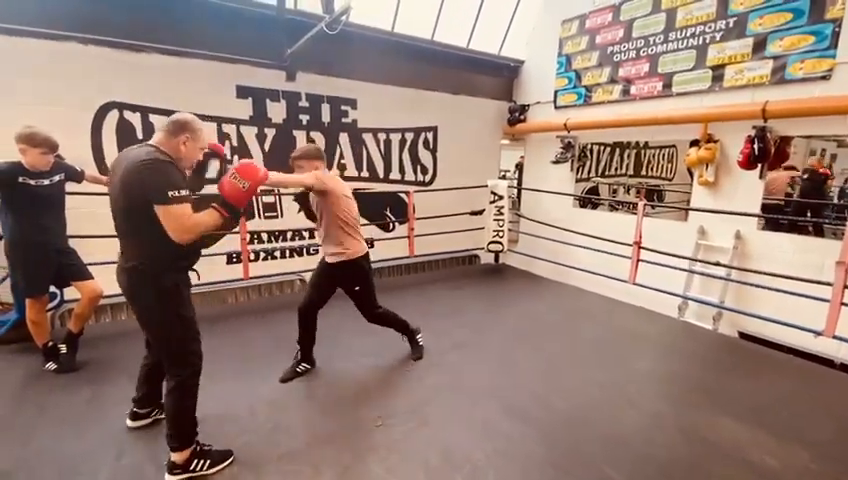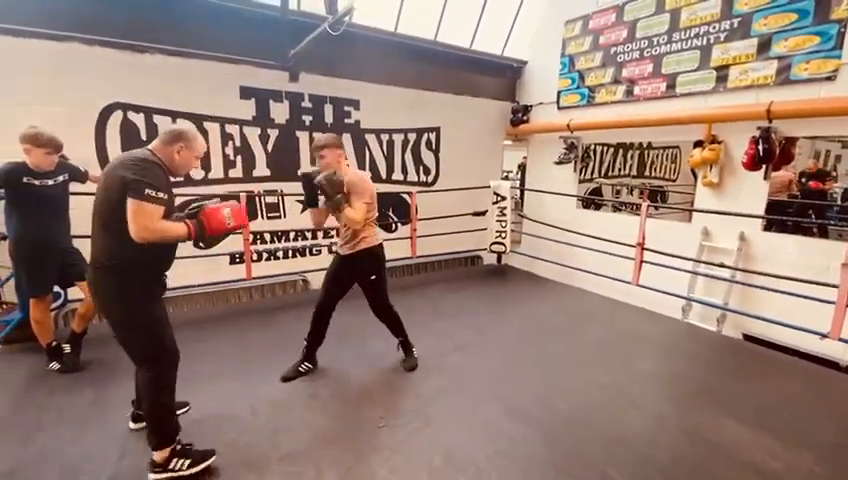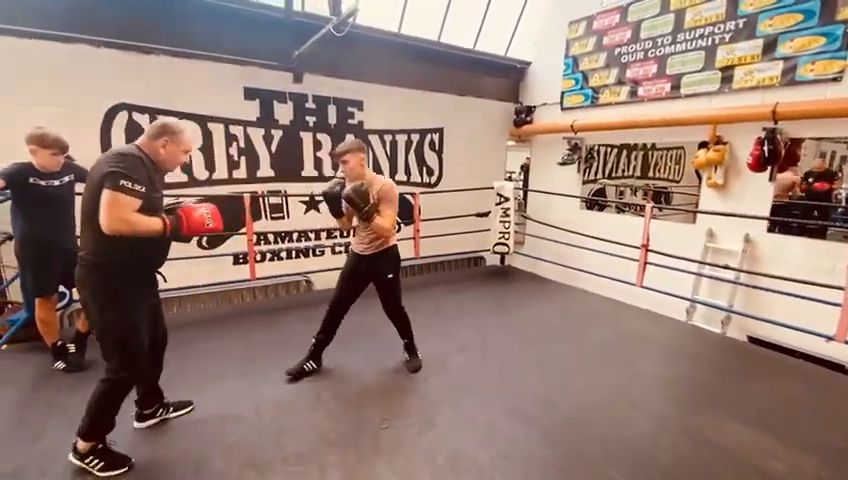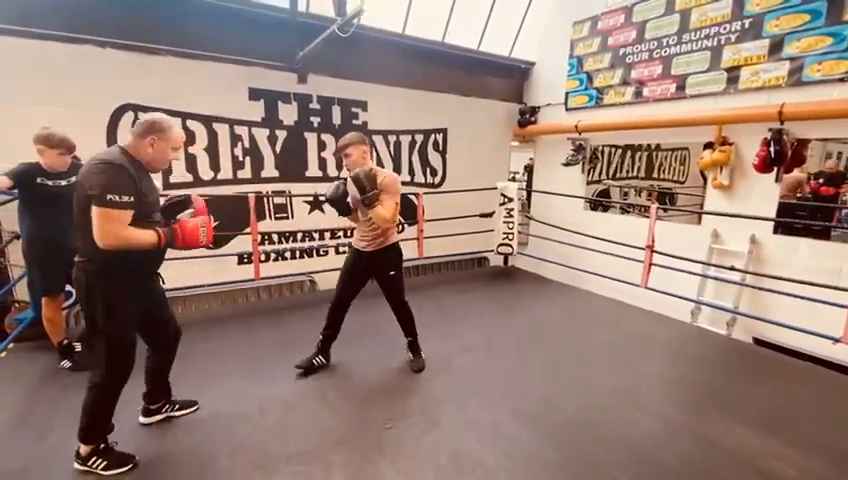
dt=0.2s
person 1, frame 1
left shoulder: (134, 157)
right shoulder: (159, 168)
right elbow: (182, 231)
right wrist: (229, 205)
left hip: (143, 272)
right hip: (157, 278)
left knee: (163, 345)
right knee: (185, 359)
left ankle: (144, 407)
person 1, frame 2
left shoulder: (139, 164)
right shoulder: (145, 169)
right elbow: (142, 230)
left wrist: (196, 221)
right wrist: (197, 227)
left hip: (132, 275)
right hip: (123, 280)
left knee: (153, 351)
right knee: (161, 357)
left ankle: (144, 410)
person 1, frame 3
left shoulder: (139, 165)
right shoulder: (126, 164)
right elbow: (114, 222)
left wrist: (175, 216)
right wrist: (173, 225)
left hip: (136, 274)
right hip: (110, 278)
left knee: (154, 341)
right knee: (124, 362)
left ankle: (149, 406)
right ankle: (87, 445)
person 1, frame 4
left shoulder: (132, 167)
right shoulder: (112, 171)
right elbow: (108, 236)
left wrist: (172, 209)
right wrist: (169, 236)
left hip: (137, 277)
right hip: (107, 283)
left knee: (167, 335)
right knee: (112, 364)
left ankle: (156, 403)
right ankle: (89, 448)
person 2, frame 1
left shoulder: (60, 168)
left elbow: (87, 176)
left wrist: (112, 182)
left hip: (59, 247)
right hip: (26, 250)
left knee: (93, 291)
right knee: (37, 302)
left ankle: (69, 343)
right ankle: (50, 353)
person 2, frame 2
left shoulder: (64, 168)
left elbow: (91, 176)
left hip: (63, 247)
right hip: (30, 250)
right knee: (40, 301)
left ankle: (73, 343)
right ankle: (53, 352)
person 2, frame 3
left shoulder: (70, 169)
right shoulder: (21, 172)
left hip: (68, 247)
right hip: (35, 250)
right knee: (45, 301)
left ankle: (77, 342)
right ankle: (58, 352)
person 2, frame 4
left shoulder: (76, 169)
right shoulder: (28, 172)
left hip: (74, 247)
right hip: (42, 250)
right knee: (52, 300)
right ankle: (64, 351)
person 3, frame 1
left shoulder: (326, 180)
right shoulder: (324, 187)
left elbow: (285, 181)
right wrist: (313, 210)
left hip: (353, 261)
right hip: (330, 261)
left knee: (371, 311)
right knee: (306, 309)
left ankle: (411, 333)
right ankle: (305, 358)
person 3, frame 2
left shoulder: (358, 179)
right shoulder: (332, 181)
left elbow: (356, 222)
right elbow: (318, 224)
left wrist: (336, 198)
right wrist: (311, 195)
left hip: (368, 253)
right hip: (343, 254)
left knee: (381, 307)
right knee: (323, 306)
left ankle: (407, 348)
right ankle: (308, 358)
person 3, frame 3
left shoulder: (385, 187)
right shoulder: (349, 186)
left elbow: (387, 230)
right elbow: (346, 225)
left wrist: (365, 209)
right wrist: (335, 206)
left hip: (384, 255)
right hip: (358, 255)
left knee: (393, 307)
right knee: (337, 306)
left ankle: (411, 350)
right ankle: (313, 357)
person 3, frame 4
left shoulder: (388, 179)
right shoulder: (352, 179)
left elbow: (386, 221)
left wrist: (366, 195)
right wrist: (342, 206)
left hip: (386, 251)
right hip: (359, 251)
left knee: (398, 302)
right knee: (339, 301)
left ankle: (415, 349)
right ankle: (322, 352)
